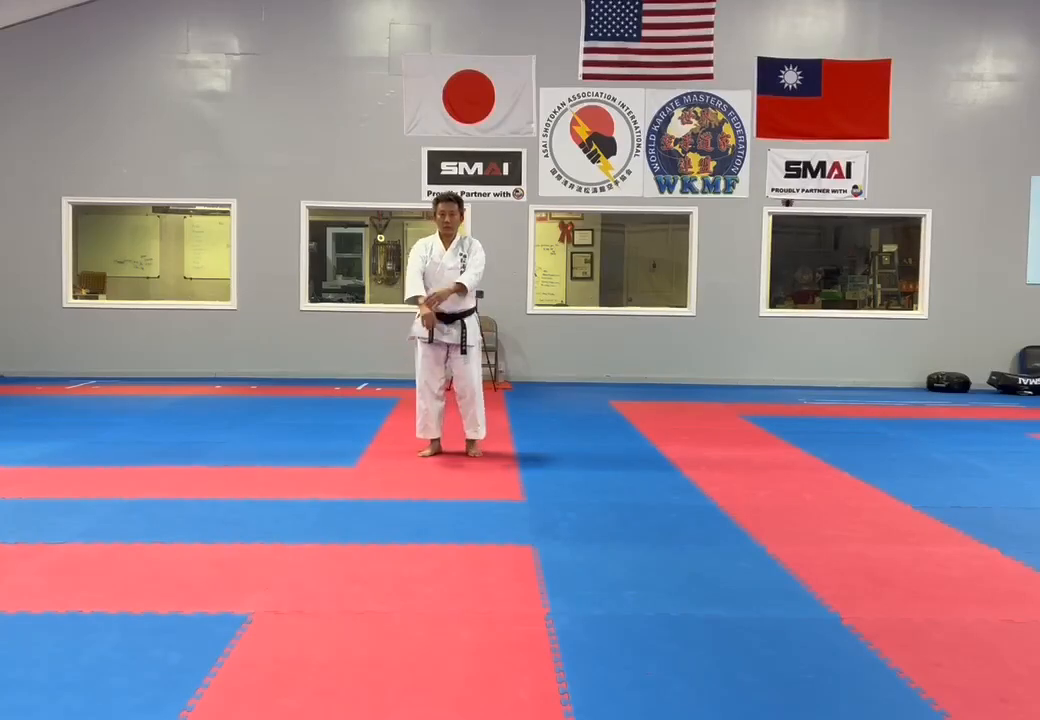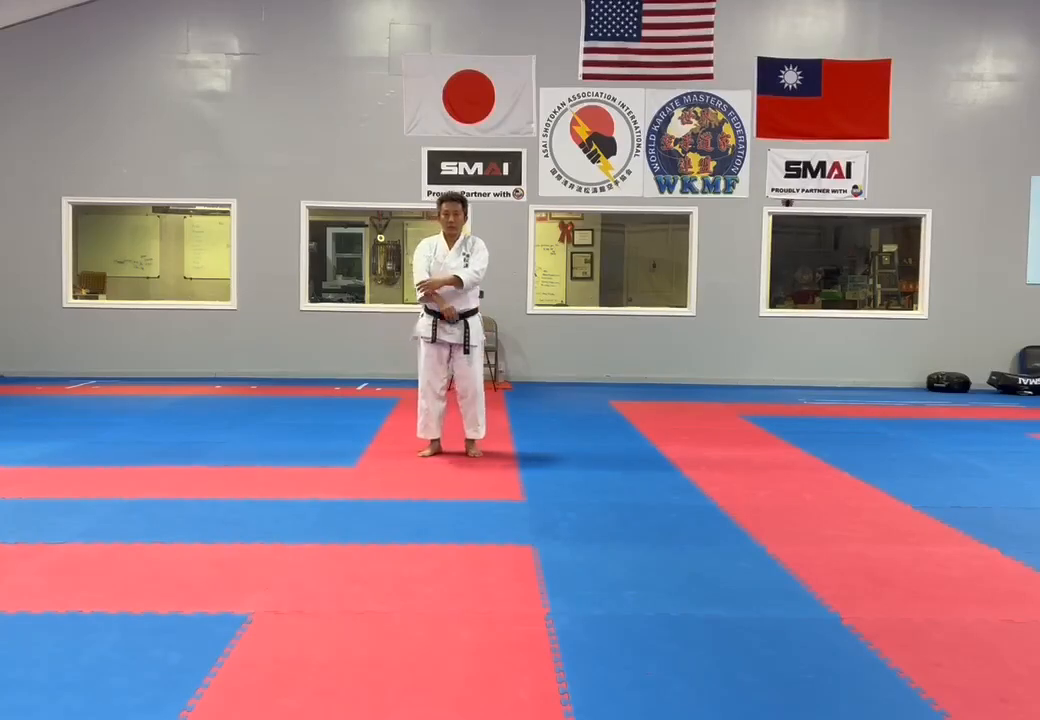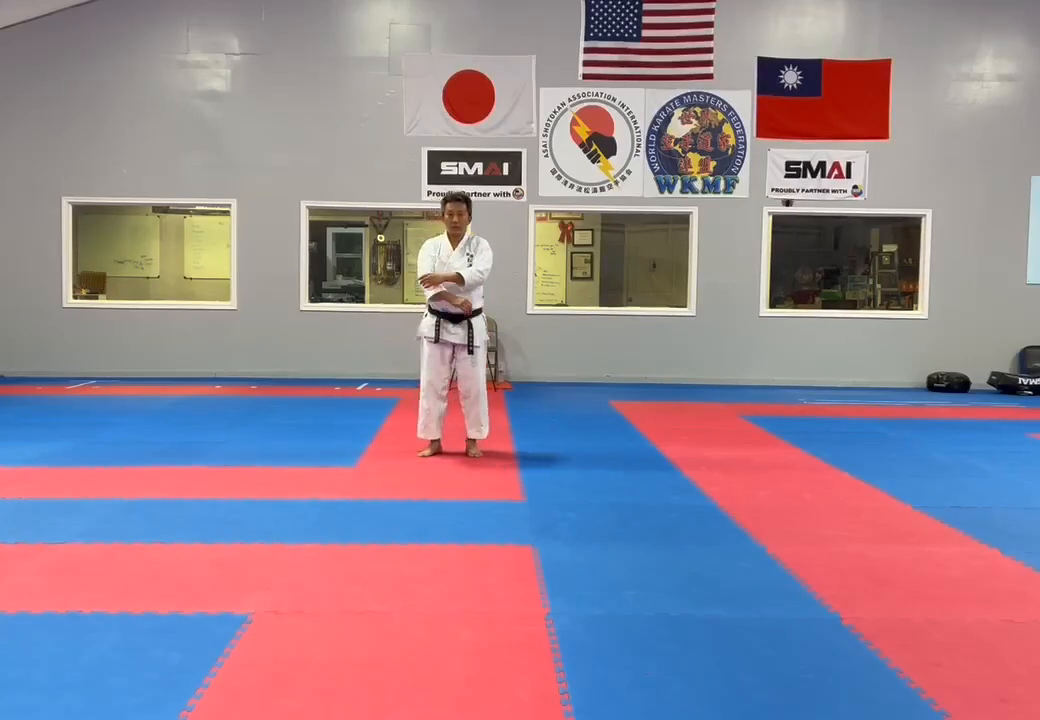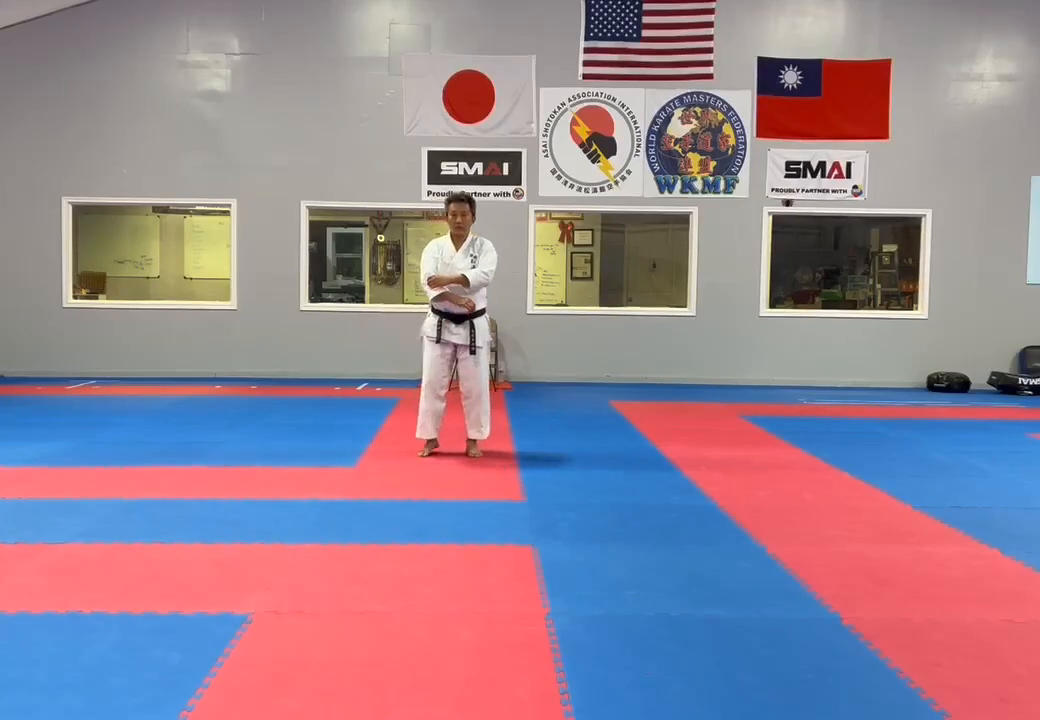
dt=0.1s
person 1, frame 1
left shoulder: (472, 246)
right shoulder: (422, 246)
left elbow: (473, 276)
right elbow: (414, 279)
left wrist: (445, 292)
right wrist: (424, 305)
left hip: (463, 325)
right hip: (430, 325)
left knee: (469, 385)
right knee: (429, 384)
left ankle: (473, 439)
right ankle: (434, 440)
person 1, frame 2
left shoulder: (476, 246)
right shoulder: (427, 246)
left elbow: (474, 273)
right elbow: (421, 278)
left wrist: (441, 281)
right wrist: (441, 303)
left hip: (467, 325)
right hip: (434, 324)
left knee: (471, 385)
right knee: (431, 384)
left ankle: (472, 439)
right ankle: (433, 440)
person 1, frame 3
left shoulder: (480, 245)
right shoulder: (431, 246)
left elbow: (478, 273)
right elbow: (426, 279)
left wrist: (444, 277)
right wrist: (454, 300)
left hip: (470, 326)
right hip: (437, 324)
left knee: (473, 385)
right knee: (433, 384)
left ankle: (473, 440)
right ankle: (434, 440)
person 1, frame 4
left shoulder: (484, 246)
right shoulder: (434, 247)
left elbow: (484, 275)
right elbow: (430, 281)
left wrist: (449, 278)
right wrist: (458, 300)
left hip: (473, 326)
right hip: (440, 325)
left knee: (475, 385)
right knee: (433, 383)
left ankle: (473, 440)
right ankle: (430, 439)
